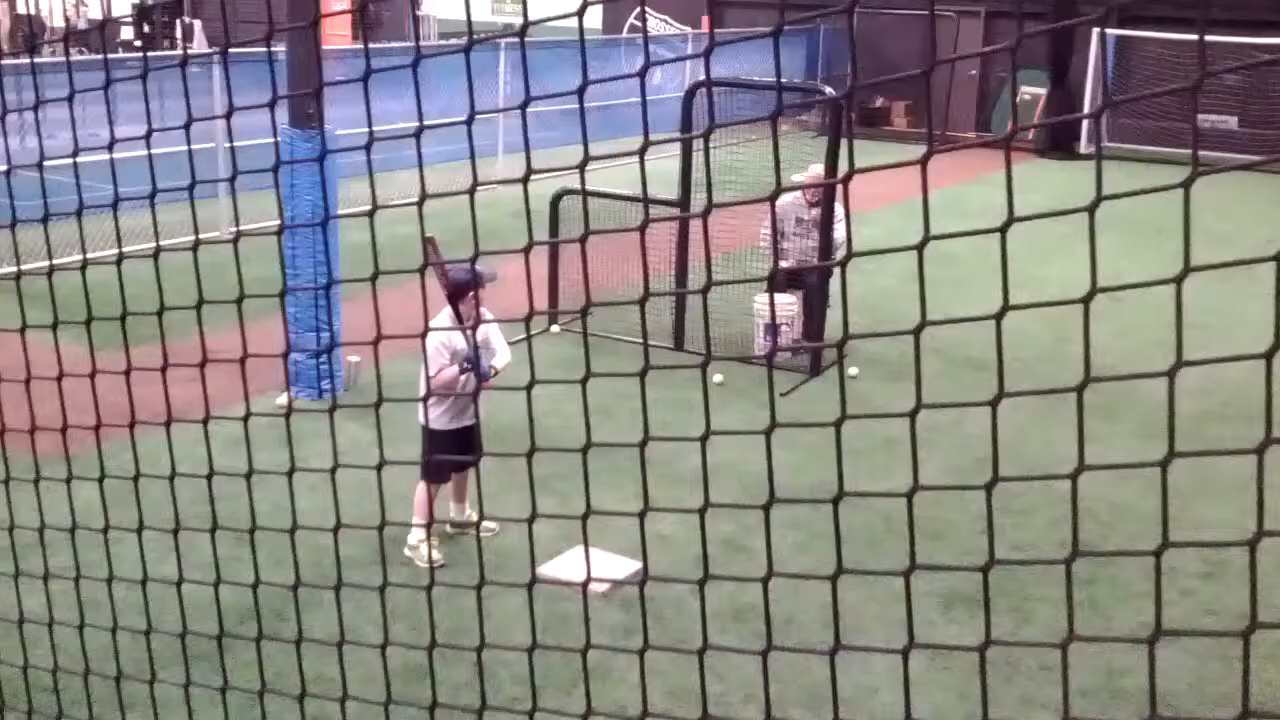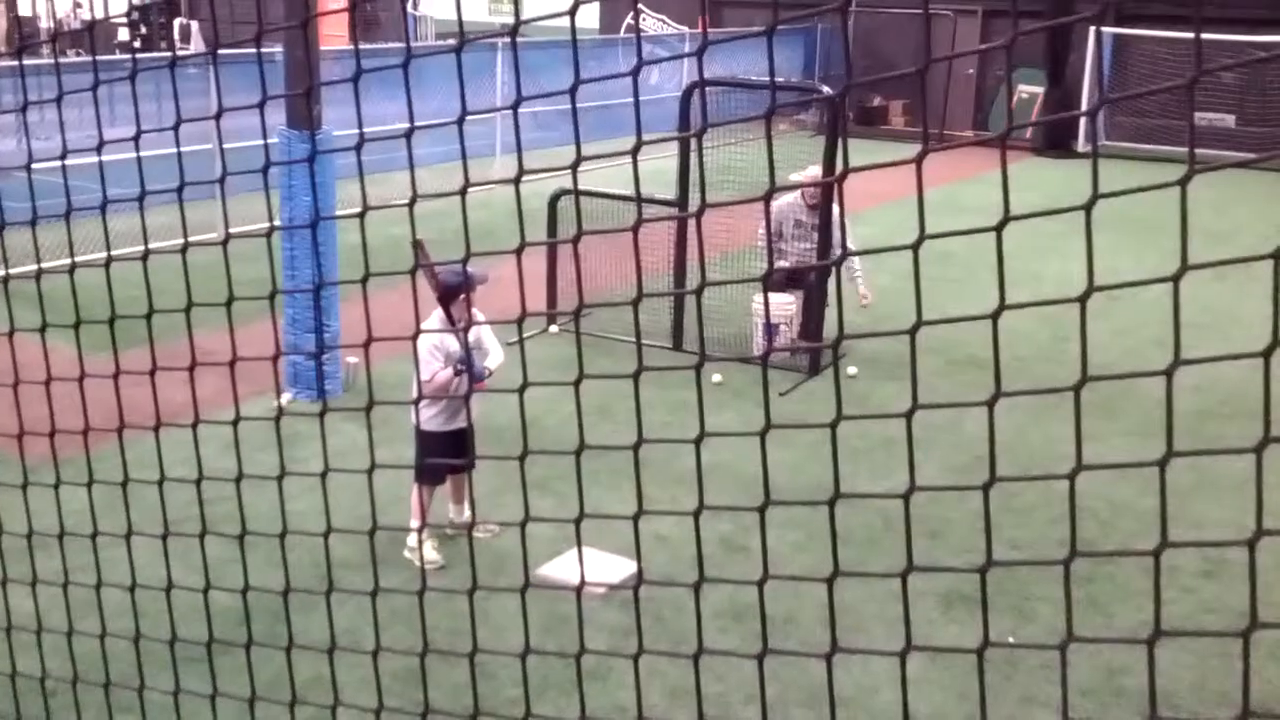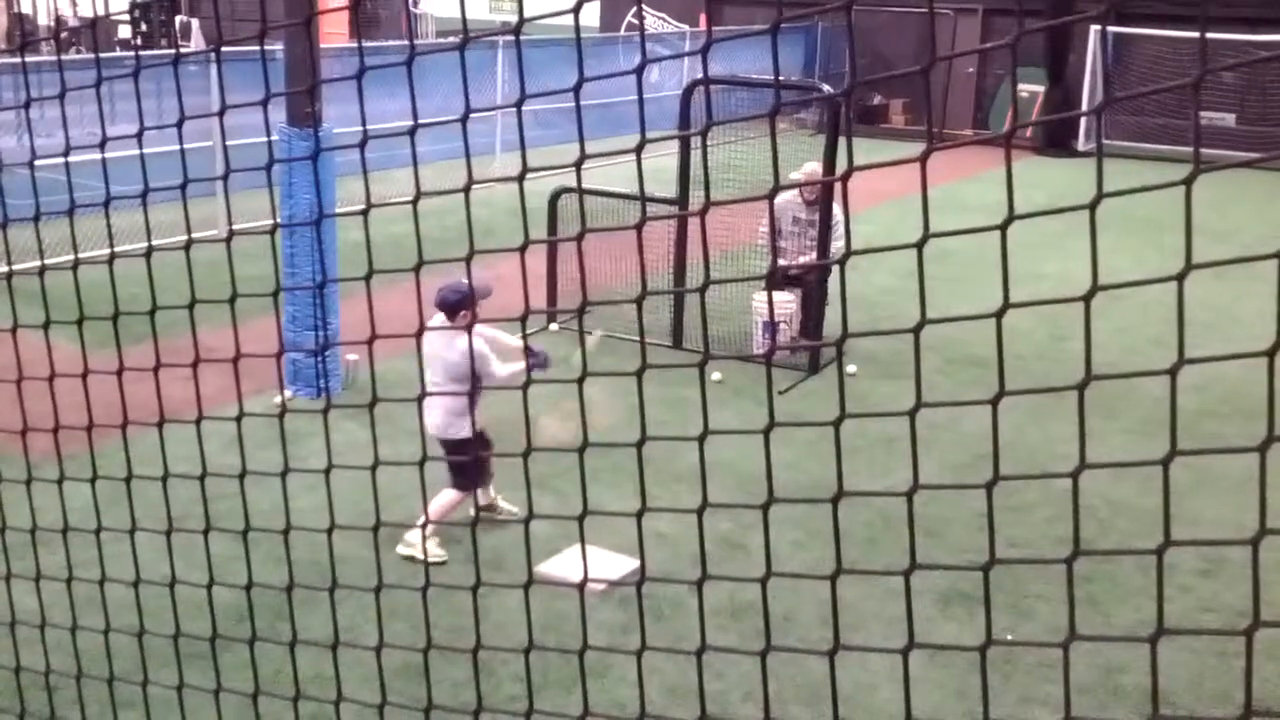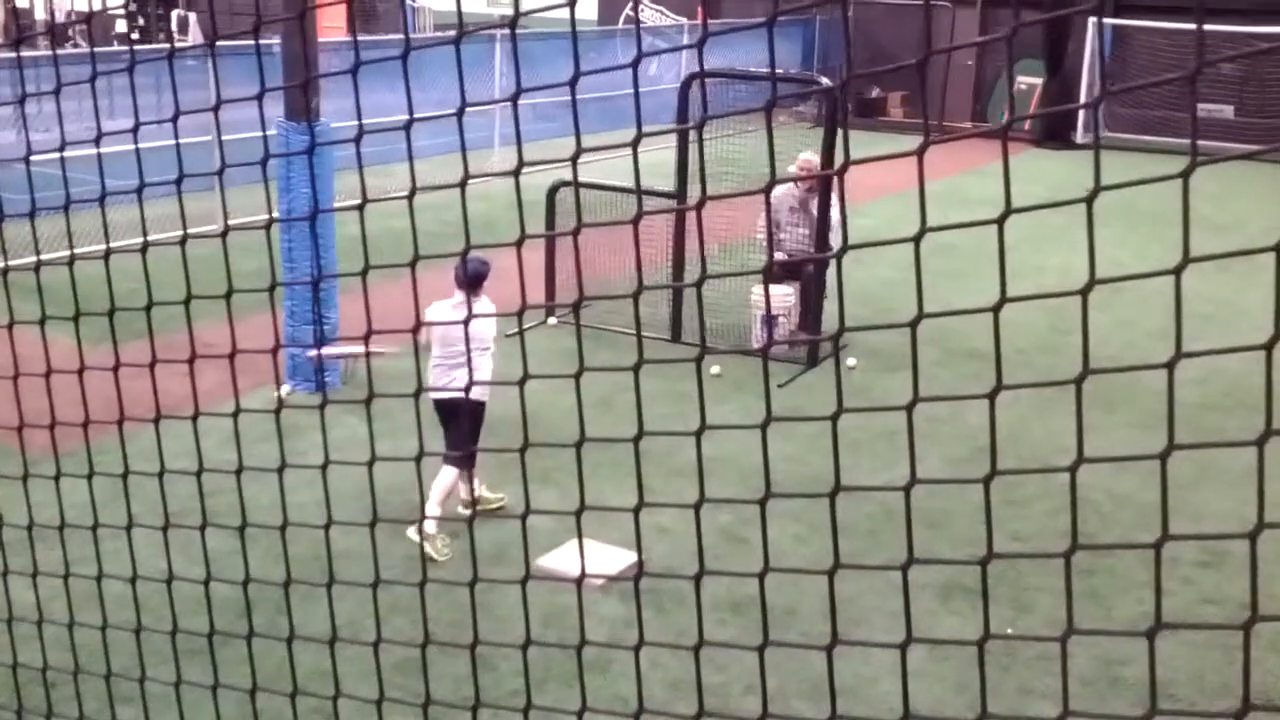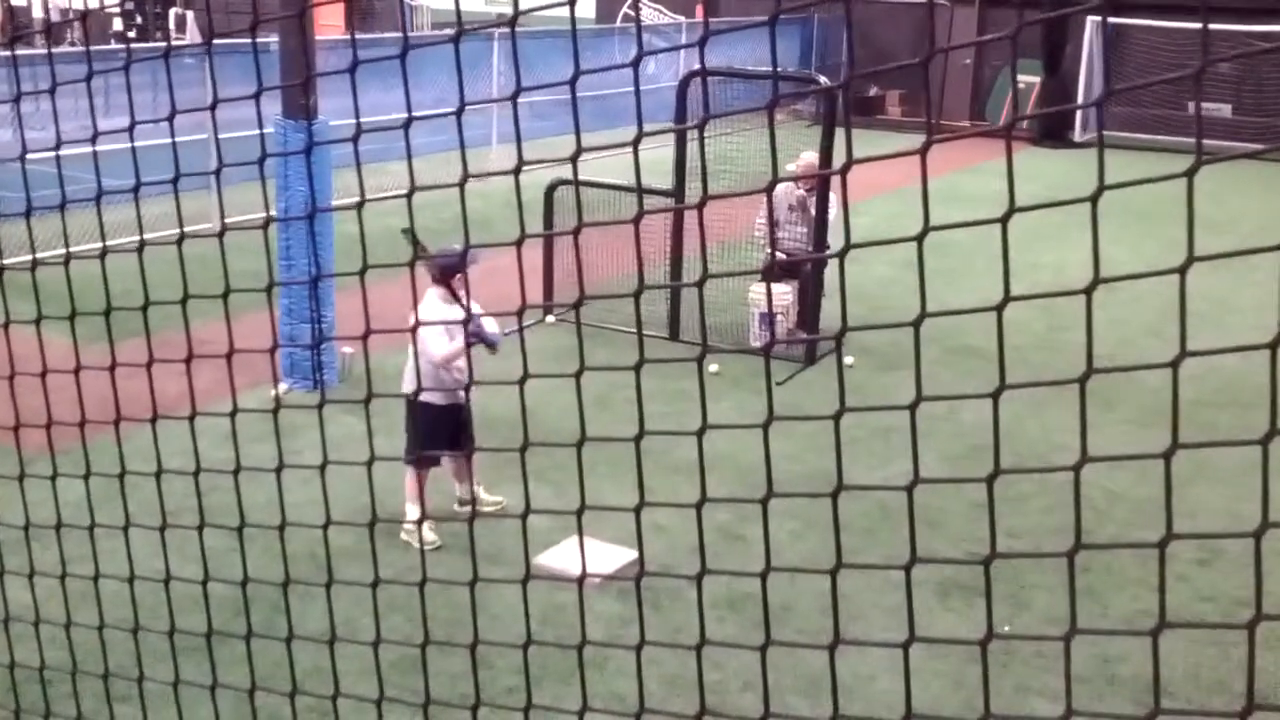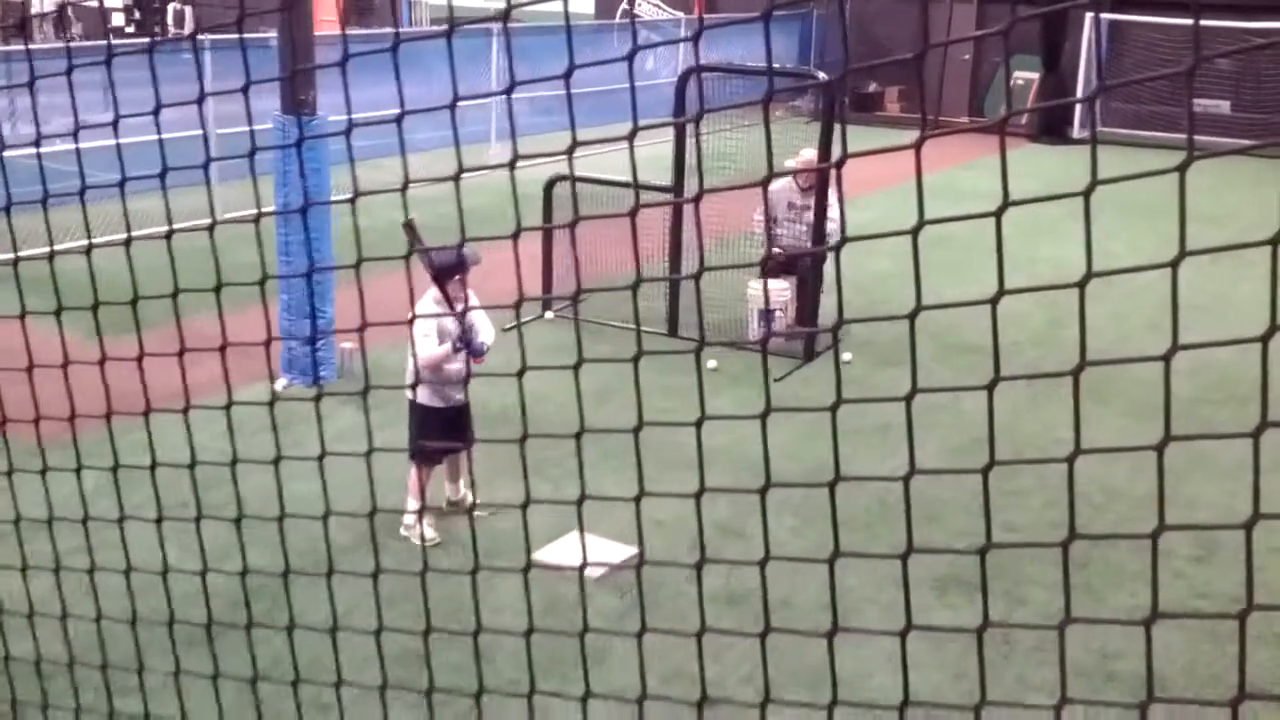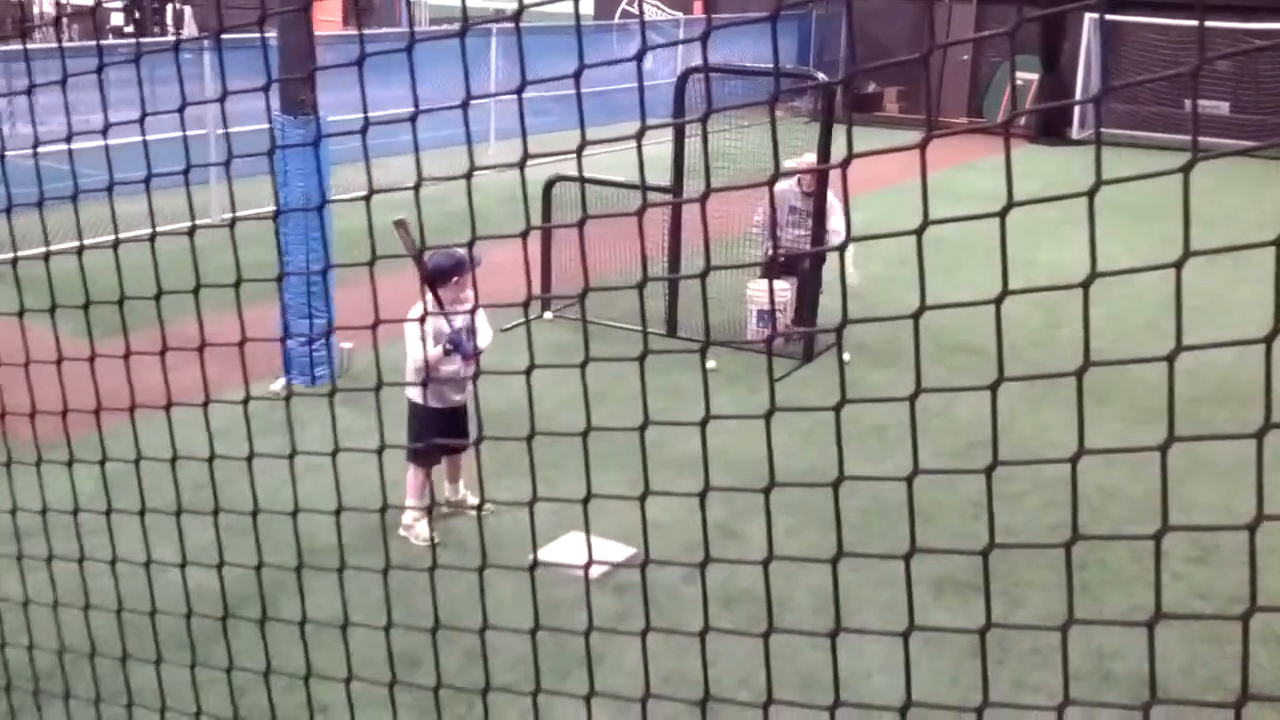
dt=0.7s
person 1, frame 1
left shoulder: (483, 317)
right shoulder: (439, 332)
left elbow: (503, 351)
right elbow: (434, 382)
left wrist: (491, 368)
right wrist: (463, 366)
left hip: (468, 410)
right hip: (440, 417)
left knee: (463, 467)
right knee: (433, 477)
left ankle: (460, 516)
right ankle: (417, 537)
person 1, frame 2
left shoulder: (475, 319)
right shoulder: (431, 335)
left elbow: (495, 352)
right elbow: (428, 386)
left wrist: (484, 370)
right wrist: (457, 368)
left hip: (461, 412)
right hip: (434, 420)
left knee: (460, 469)
right knee: (428, 480)
left ankle: (460, 518)
right ankle: (417, 538)
person 1, frame 3
left shoulder: (436, 323)
right shoulder: (471, 347)
left elbow: (480, 331)
right elbow: (498, 375)
left wrist: (521, 345)
right wrist: (529, 363)
left hip: (440, 413)
right hip: (455, 423)
left knee: (481, 456)
right knee: (465, 483)
left ankle: (486, 502)
right ankle: (418, 535)
person 1, frame 4
left shoulder: (436, 310)
right shoulder: (488, 309)
left elbow: (425, 339)
left hip: (440, 391)
right hip: (471, 393)
left knee: (463, 446)
right knee: (457, 457)
left ankle: (471, 494)
right ankle: (428, 522)
person 1, frame 5
left shoulder: (459, 299)
right shoulder: (429, 313)
left elbow: (488, 322)
right elbow: (440, 357)
left wrist: (489, 333)
right wrist: (470, 340)
left hip: (455, 391)
right hip: (426, 395)
left knee: (462, 447)
right knee: (421, 459)
left ankle: (467, 495)
right ankle: (413, 521)
person 1, frame 6
left shoulder: (467, 298)
right shoulder: (424, 314)
left elbow: (486, 328)
right elbow: (424, 359)
left wrist: (481, 344)
right wrist: (456, 345)
left hip: (456, 390)
right hip: (429, 397)
left knee: (457, 447)
right knee: (425, 458)
left ankle: (456, 496)
right ankle: (413, 517)
person 1, frame 7
left shoulder: (468, 300)
right shoulder: (420, 316)
left elbow: (484, 332)
right elbow: (417, 362)
left wrist: (473, 347)
right wrist: (446, 348)
left hip: (458, 392)
right hip: (427, 399)
left knee: (456, 449)
right knee: (423, 460)
left ankle: (454, 496)
right ankle: (412, 517)
person 2, frame 1
left shoulder: (835, 210)
right shoulder: (785, 203)
left elbow: (838, 244)
right elbow: (768, 234)
left wrist: (821, 226)
right wrist: (778, 260)
left hip: (816, 266)
right hip: (787, 265)
left knee: (816, 284)
right knee: (775, 282)
left ankle: (812, 340)
person 2, frame 2
left shoulder: (833, 212)
right shoulder: (783, 205)
left elbow: (845, 250)
right elbow: (766, 235)
left wrist: (860, 283)
right wrist: (777, 260)
left hip: (815, 267)
right hip: (786, 266)
left knee: (815, 283)
right knee: (773, 282)
person 2, frame 3
left shoulder: (831, 210)
right shoulder: (783, 201)
left elbow: (836, 246)
right elbow: (766, 232)
left wrist: (806, 261)
right wrist: (776, 257)
left hip: (814, 265)
right hip: (784, 262)
left knee: (814, 283)
right knee: (773, 279)
left ankle: (810, 337)
person 2, frame 4
left shoulder: (827, 199)
right shoulder: (779, 194)
left elbow: (828, 233)
right elbow: (765, 226)
left wrist: (807, 209)
right wrist: (773, 251)
left hip: (813, 256)
right hip: (783, 254)
left knee: (812, 274)
right knee: (771, 272)
left ankle: (808, 329)
person 2, frame 5
left shoulder: (827, 198)
right shoulder: (778, 191)
right elbow: (763, 224)
left wrist: (805, 208)
right wrist: (770, 250)
left hip: (809, 255)
right hip: (780, 253)
left knee: (810, 272)
right knee: (769, 270)
person 2, frame 6
left shoulder: (827, 194)
right shoulder: (777, 188)
left elbow: (833, 229)
right elbow: (762, 219)
right wrist: (769, 246)
left hip: (809, 251)
right hip: (779, 250)
left knee: (809, 267)
right knee: (768, 268)
left ankle: (803, 323)
person 2, frame 7
left shoulder: (828, 200)
right shoulder: (781, 190)
left elbow: (838, 233)
right elbow: (763, 220)
left wrist: (848, 265)
right wrist: (769, 247)
left hip: (809, 253)
right hip: (780, 251)
left knee: (808, 272)
right knee: (768, 276)
left ankle: (801, 323)
